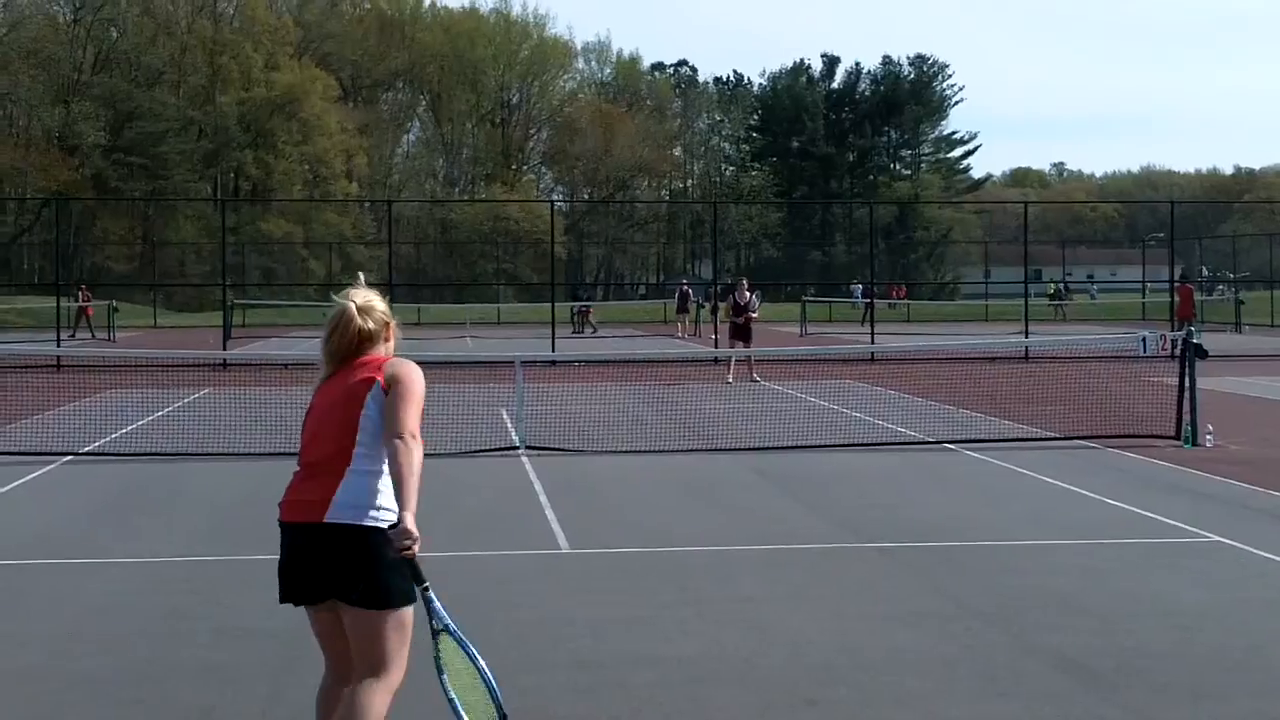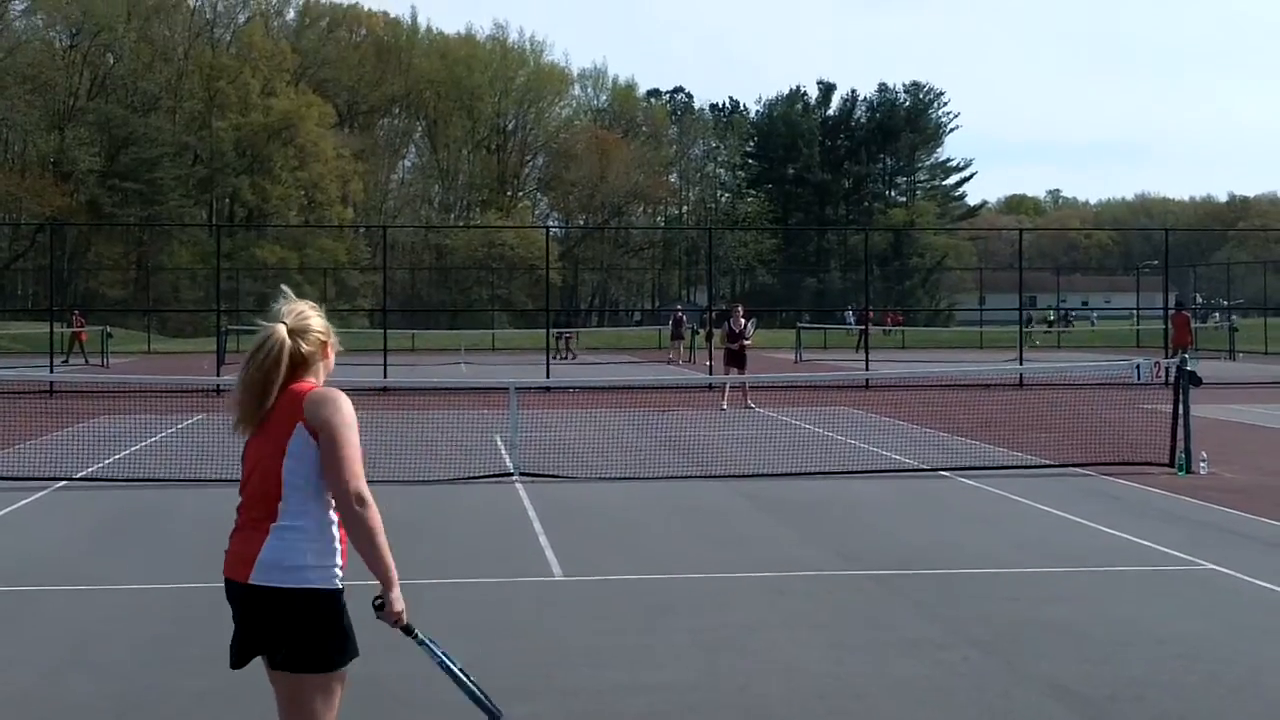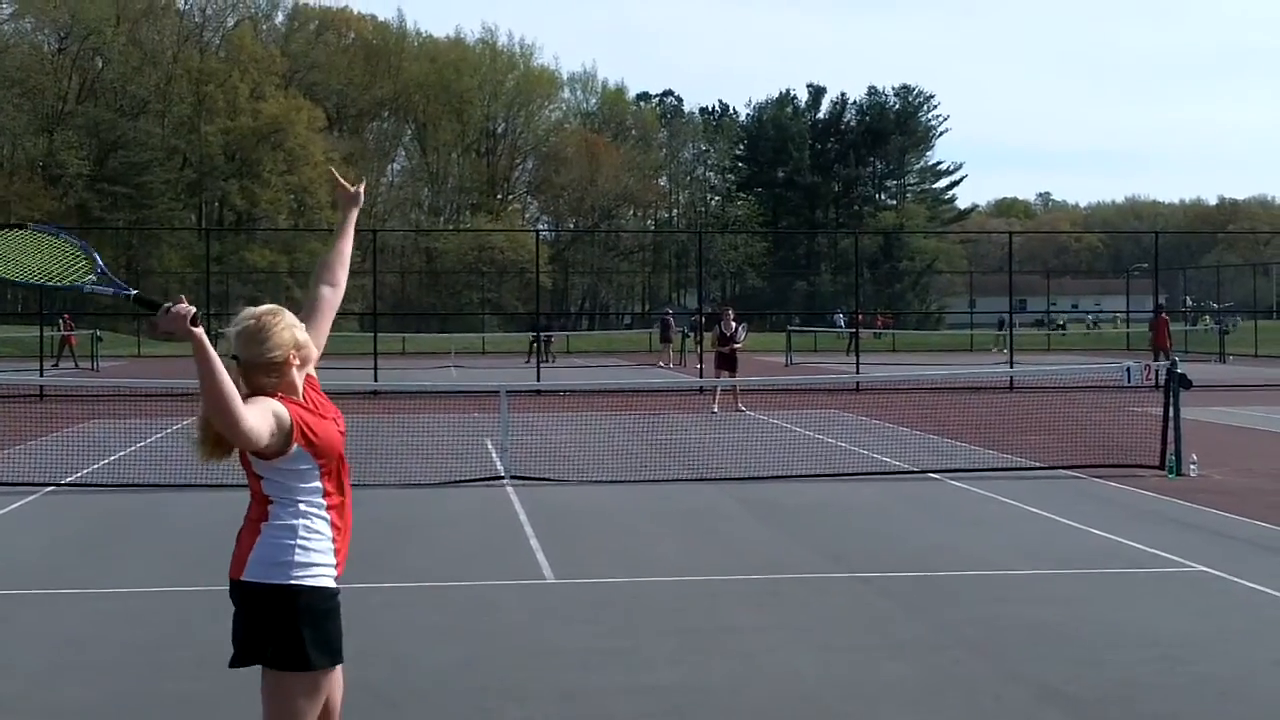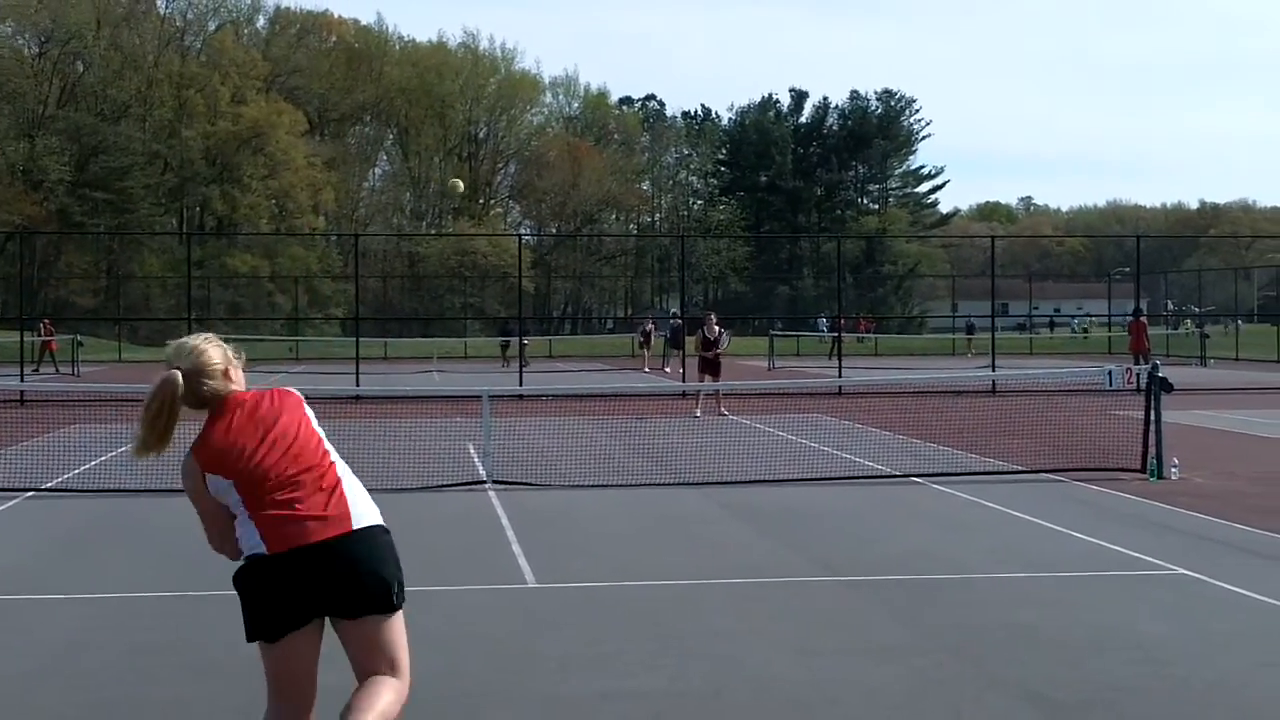
dt=0.7s
person 1, frame 1
left shoulder: (332, 380)
right shoulder: (399, 371)
right elbow: (406, 439)
right wrist: (407, 515)
left hip: (301, 526)
right hip: (356, 527)
left knee: (343, 671)
right knee: (382, 675)
person 1, frame 2
left shoulder: (269, 406)
right shoulder: (326, 402)
right elbow: (355, 499)
right wrist: (390, 584)
left hip: (255, 577)
right hip: (296, 580)
person 1, frame 3
left shoulder: (300, 382)
right shoulder: (270, 411)
left elbow: (329, 288)
right elbow: (241, 428)
left wrist: (349, 214)
right wrist: (199, 347)
left hip: (296, 579)
right hip: (290, 583)
person 1, frame 4
left shoulder: (198, 460)
right shoulder: (284, 400)
left elbow: (225, 544)
left hip: (272, 563)
right hip: (355, 542)
right knee: (388, 680)
